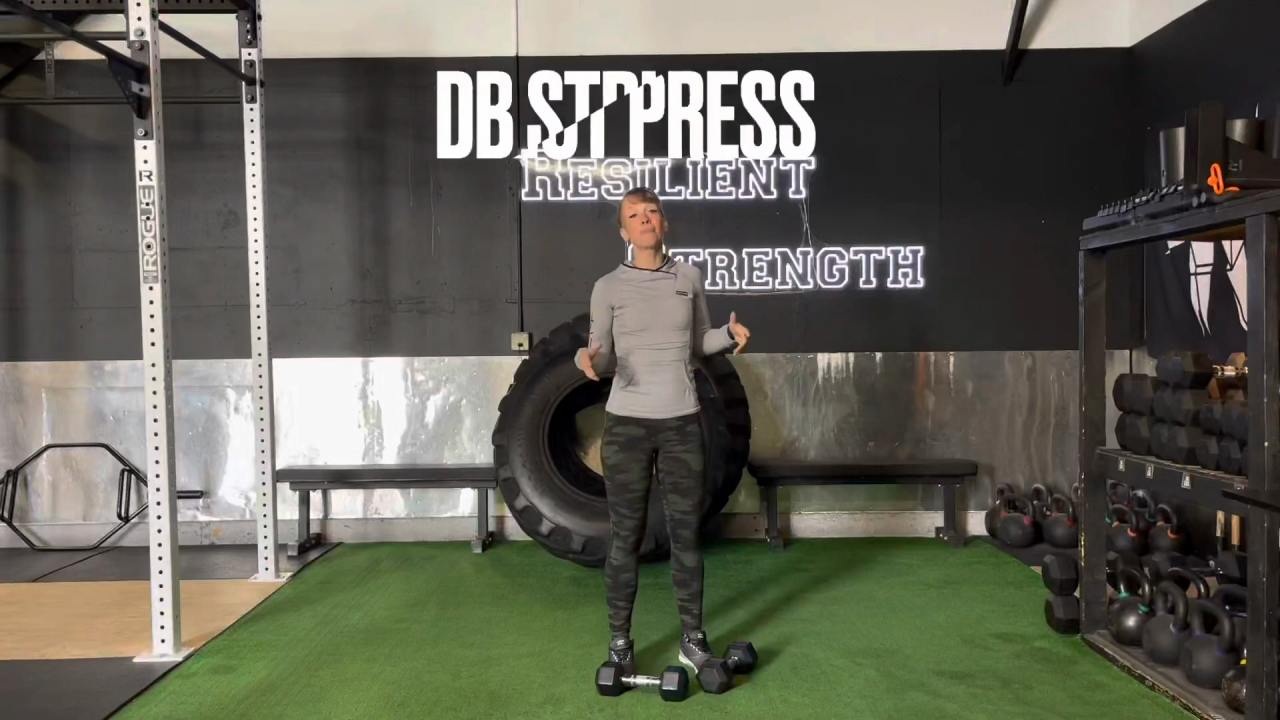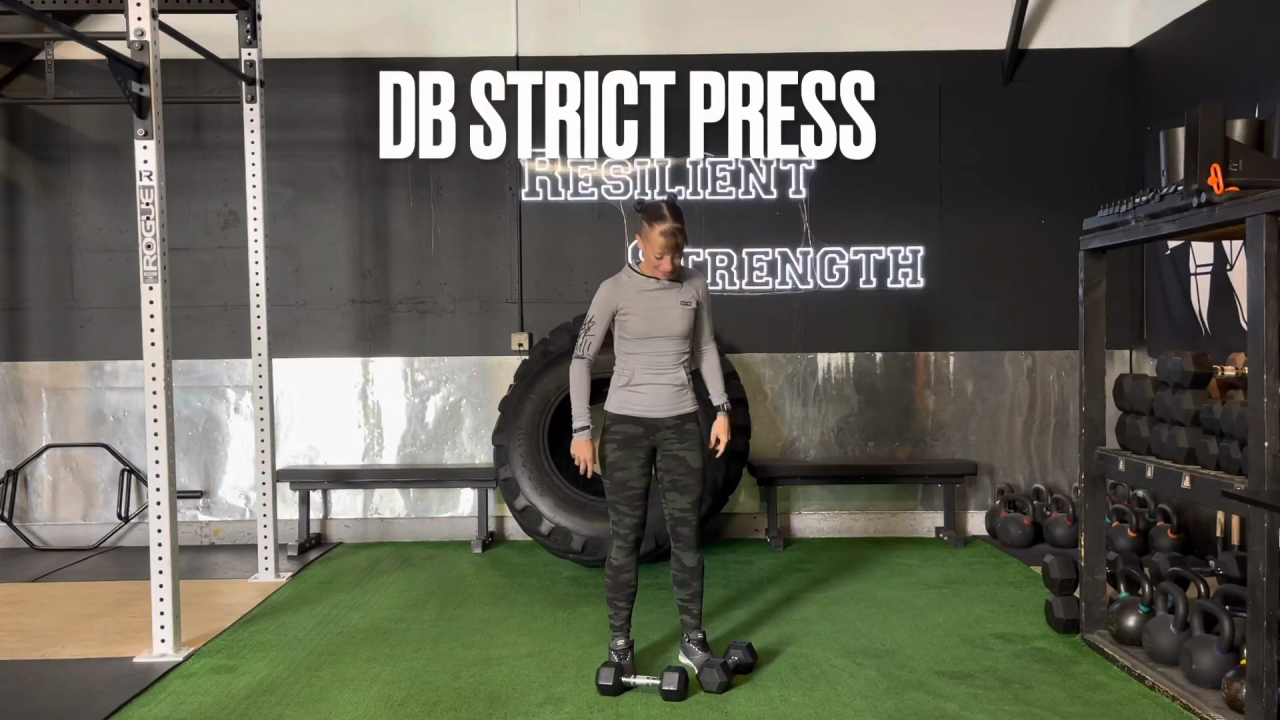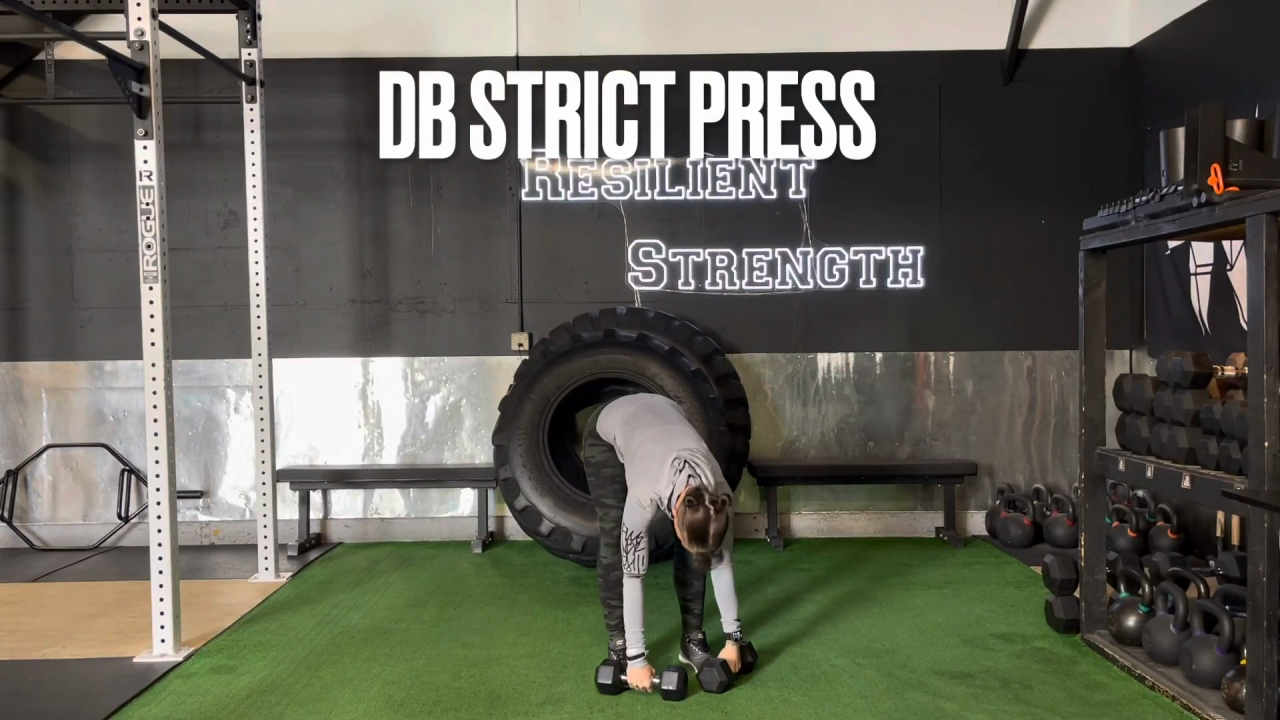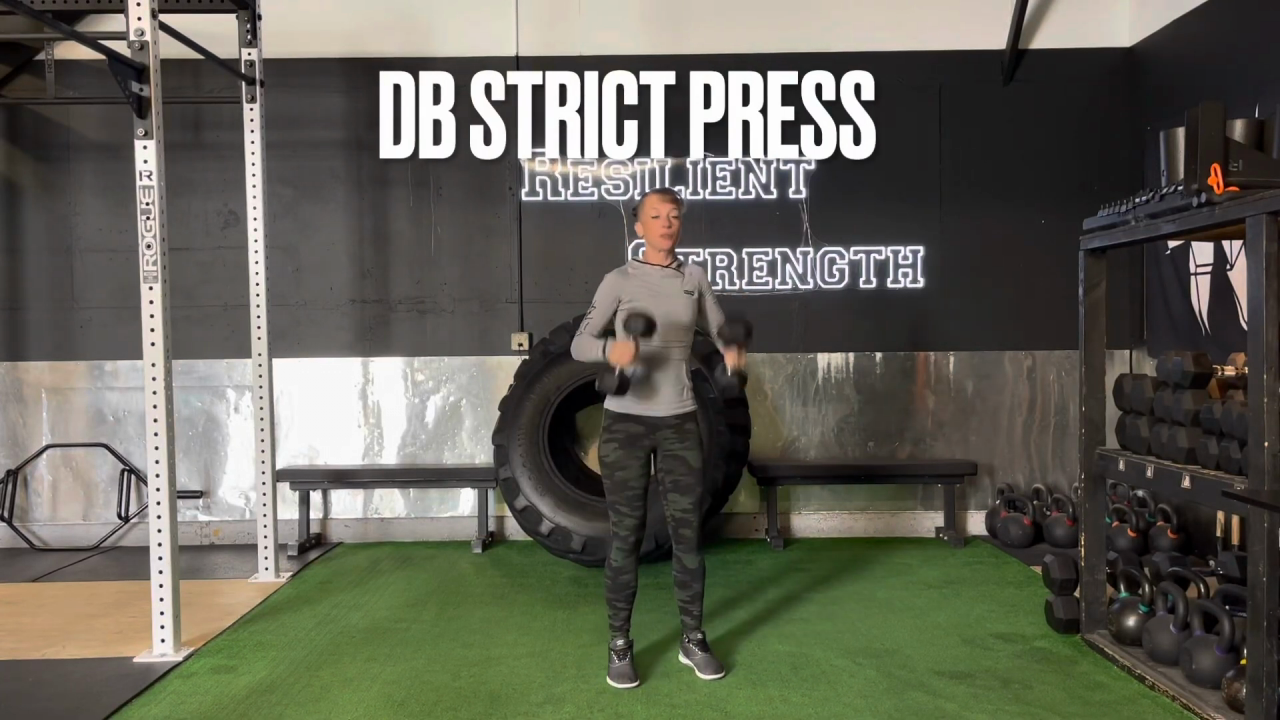
dt=1s
person 1, frame 1
left shoulder: (689, 277)
right shoulder: (609, 287)
right elbow: (601, 359)
left wrist: (730, 335)
right wrist: (589, 360)
left hip: (682, 422)
right hip: (627, 423)
left knee: (687, 533)
right knee: (626, 536)
left ankle: (693, 636)
right ankle: (620, 640)
person 1, frame 2
left shoulder: (694, 285)
right shoulder: (615, 289)
left elbow: (705, 351)
right elbow: (582, 359)
left wrist: (722, 409)
right wrist: (581, 429)
left hip: (681, 424)
right hip: (625, 424)
left knee: (686, 532)
right knee: (626, 535)
left ankle: (693, 637)
right ankle: (620, 641)
person 1, frame 3
left shoulder: (716, 500)
right shoulder: (646, 495)
left elbow: (721, 565)
right elbow: (633, 575)
left wrist: (733, 638)
right wrist: (636, 659)
right hip: (608, 432)
left knee: (696, 550)
right knee: (615, 538)
left ankle: (693, 638)
right ankle: (618, 647)
person 1, frame 4
left shoulder: (697, 277)
right shoulder: (620, 279)
left elbow: (718, 332)
right elbow: (579, 346)
left wrist: (732, 350)
right wrist: (607, 350)
left hip: (680, 422)
right hip: (625, 421)
left knee: (687, 533)
right knee: (626, 535)
left ankle: (693, 639)
right ankle: (619, 646)
